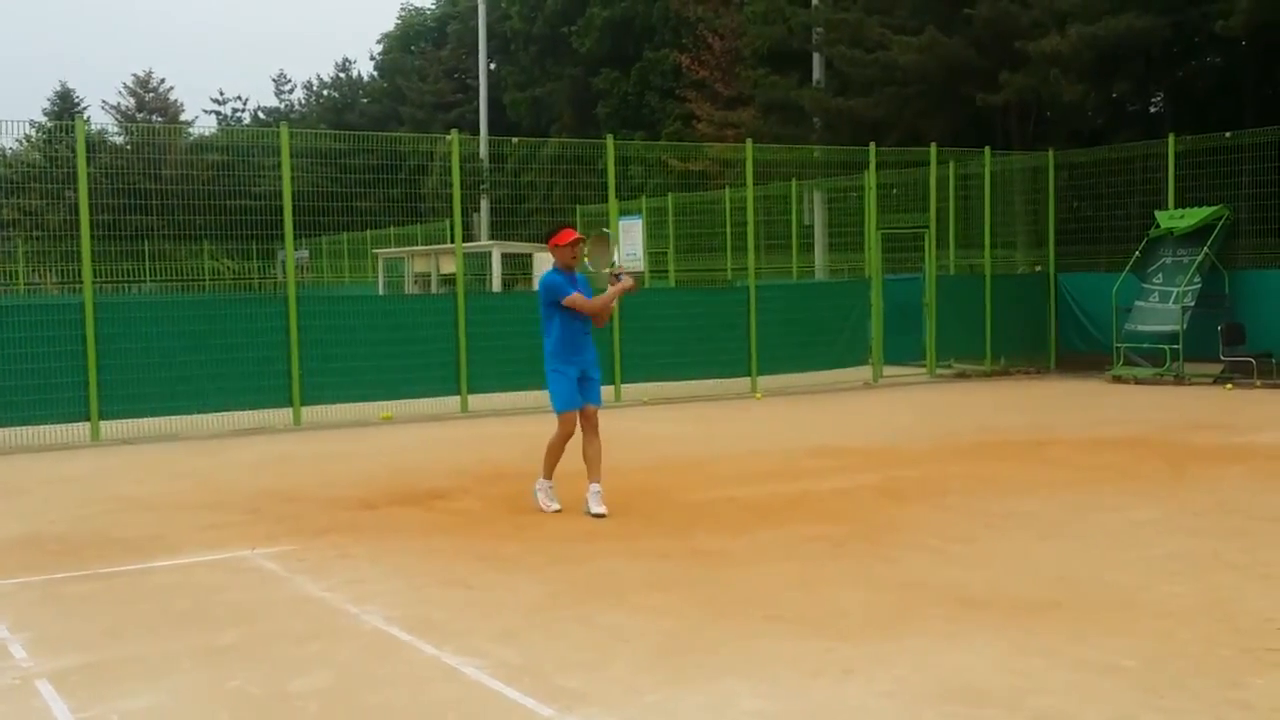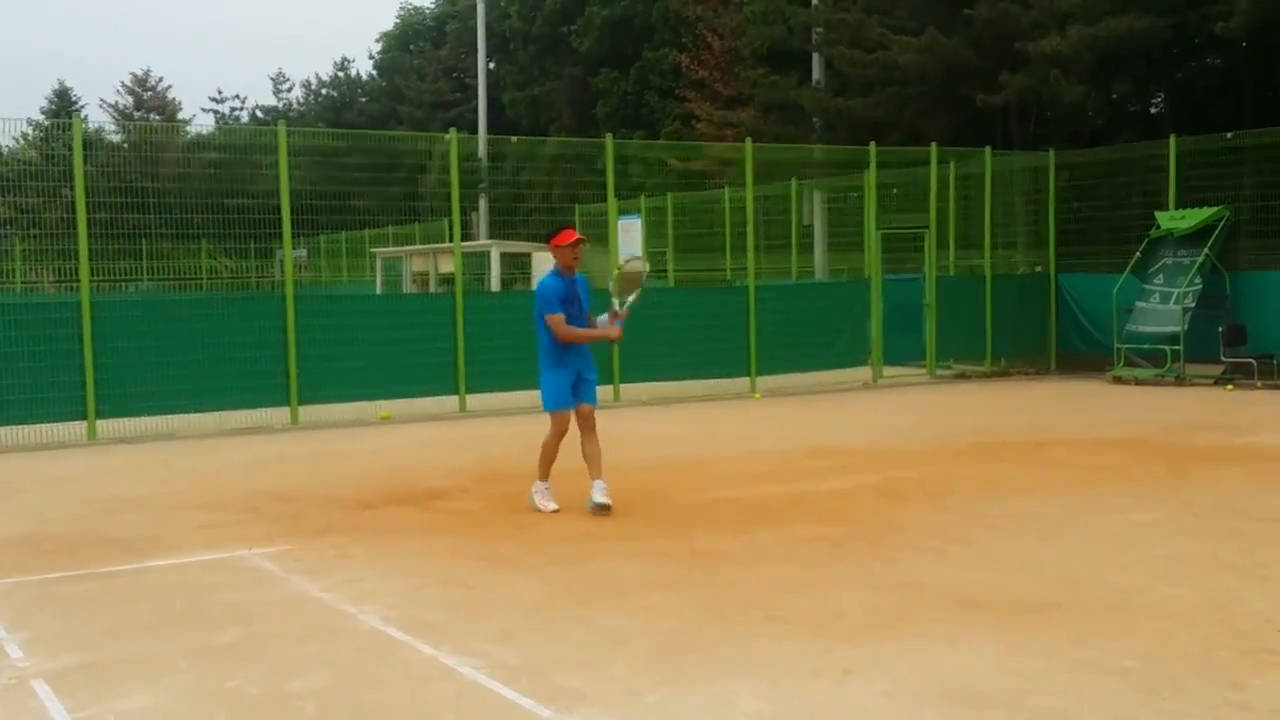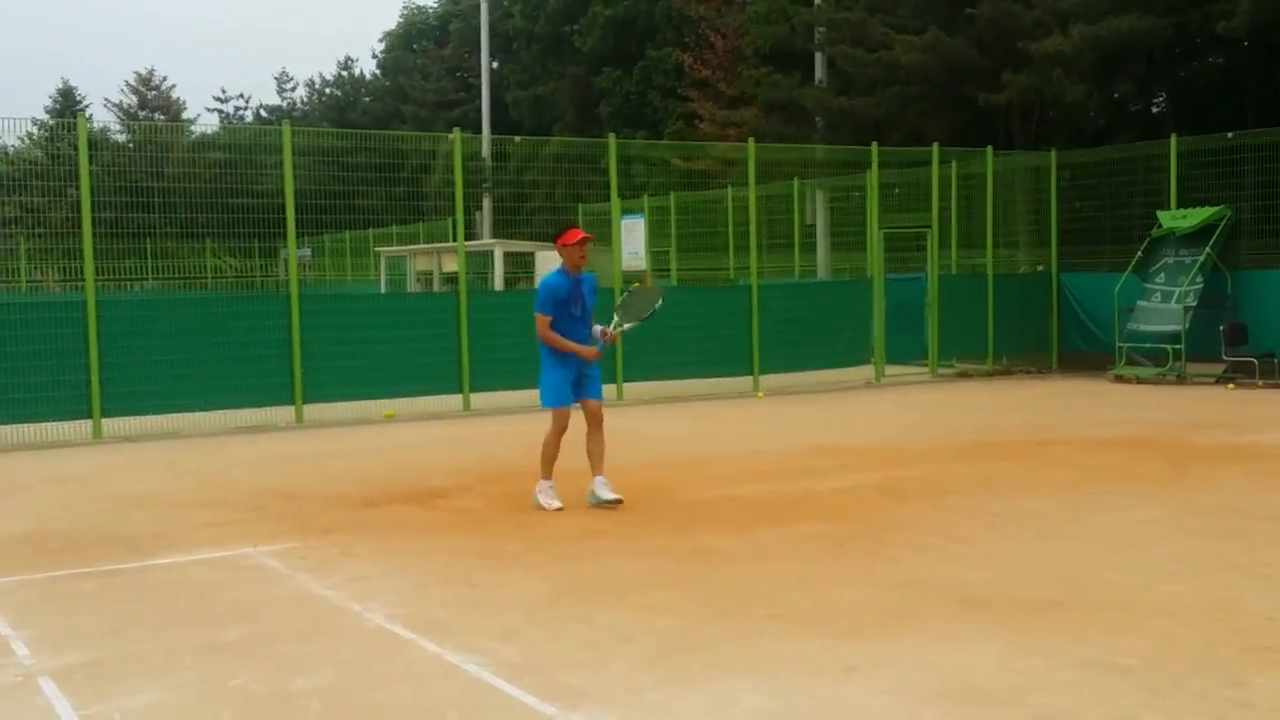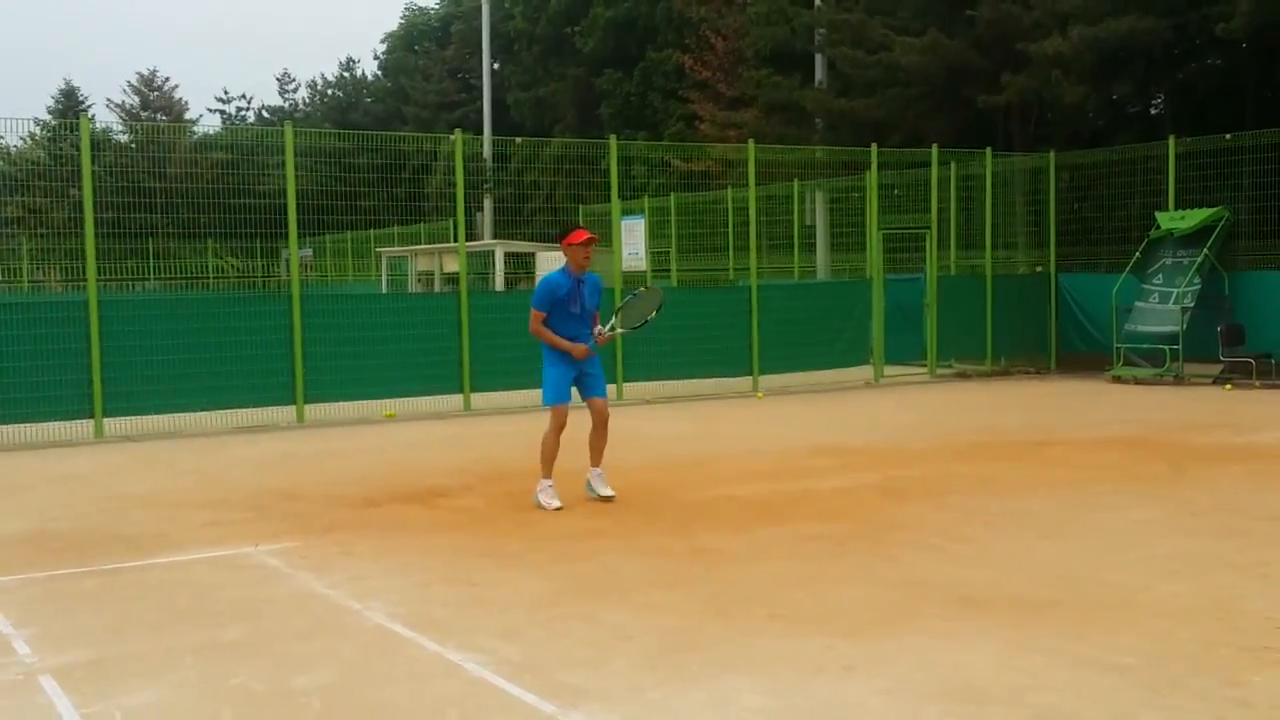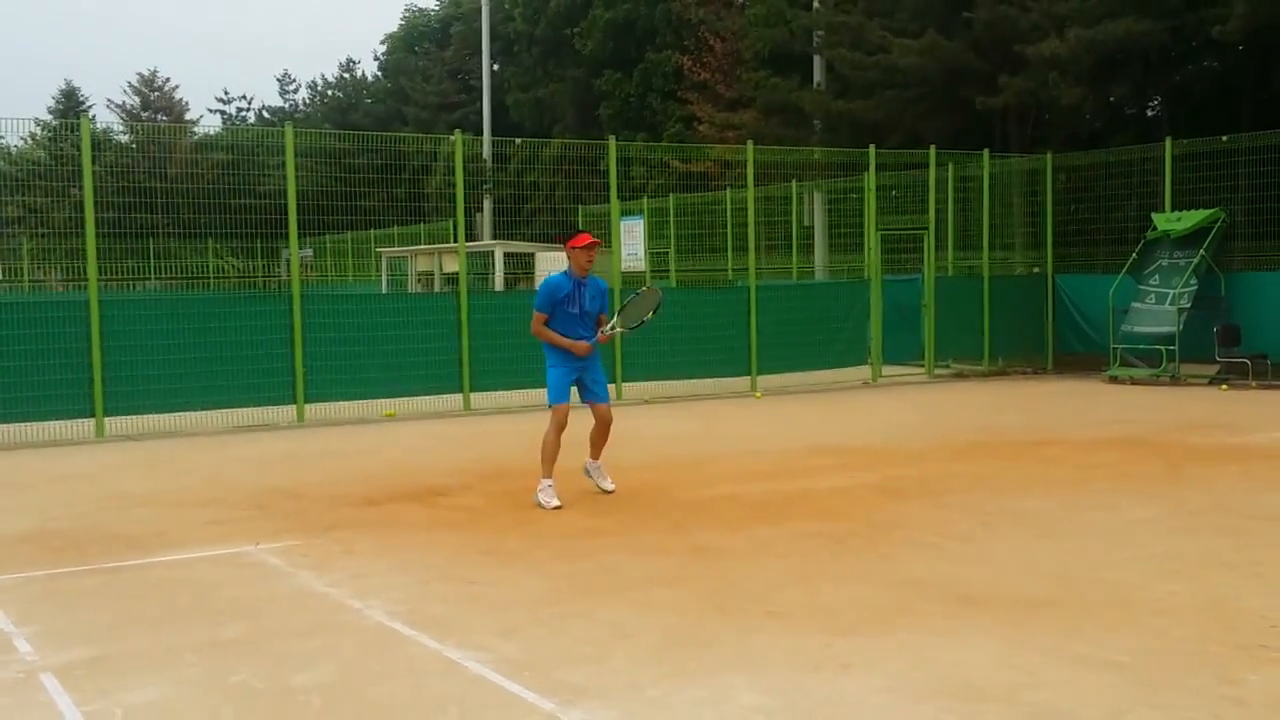
dt=0.1s
person 1, frame 1
left shoulder: (579, 279)
right shoulder: (550, 281)
left elbow: (597, 318)
right elbow: (590, 306)
left wrist: (614, 288)
right wrist: (621, 288)
left hip: (587, 362)
right hip: (561, 364)
left knee: (591, 424)
right knee: (567, 427)
left ankle: (594, 493)
right ankle: (544, 485)
person 1, frame 2
left shoulder: (580, 281)
right shoulder: (548, 287)
right elbow: (561, 332)
left wrist: (607, 320)
right wrist: (603, 335)
left hip: (582, 363)
right hip: (555, 366)
left knee: (588, 423)
right knee: (560, 426)
left ankle: (598, 488)
right ankle: (540, 488)
person 1, frame 3
left shoulder: (589, 281)
right shoulder: (550, 285)
right elbow: (542, 331)
left wrist: (601, 333)
right wrist: (579, 349)
left hip: (586, 361)
right hip: (558, 361)
left knee: (595, 418)
right knee: (560, 423)
left ankle: (599, 486)
right ankle: (544, 487)
person 1, frame 4
left shoulder: (594, 282)
right shoulder: (550, 283)
right elbow: (535, 327)
left wrist: (599, 333)
right wrist: (570, 347)
left hip: (587, 358)
right hip: (559, 359)
left knee: (601, 415)
right knee: (559, 420)
left ankle: (595, 476)
right ankle: (545, 486)
person 1, frame 5
left shoulder: (600, 286)
right shoulder: (552, 285)
right elbow: (536, 328)
left wrist: (604, 334)
right wrist: (571, 344)
left hip: (590, 361)
right hip: (560, 361)
left knee: (604, 418)
right knee: (559, 419)
left ankle: (593, 464)
right ankle: (545, 486)
